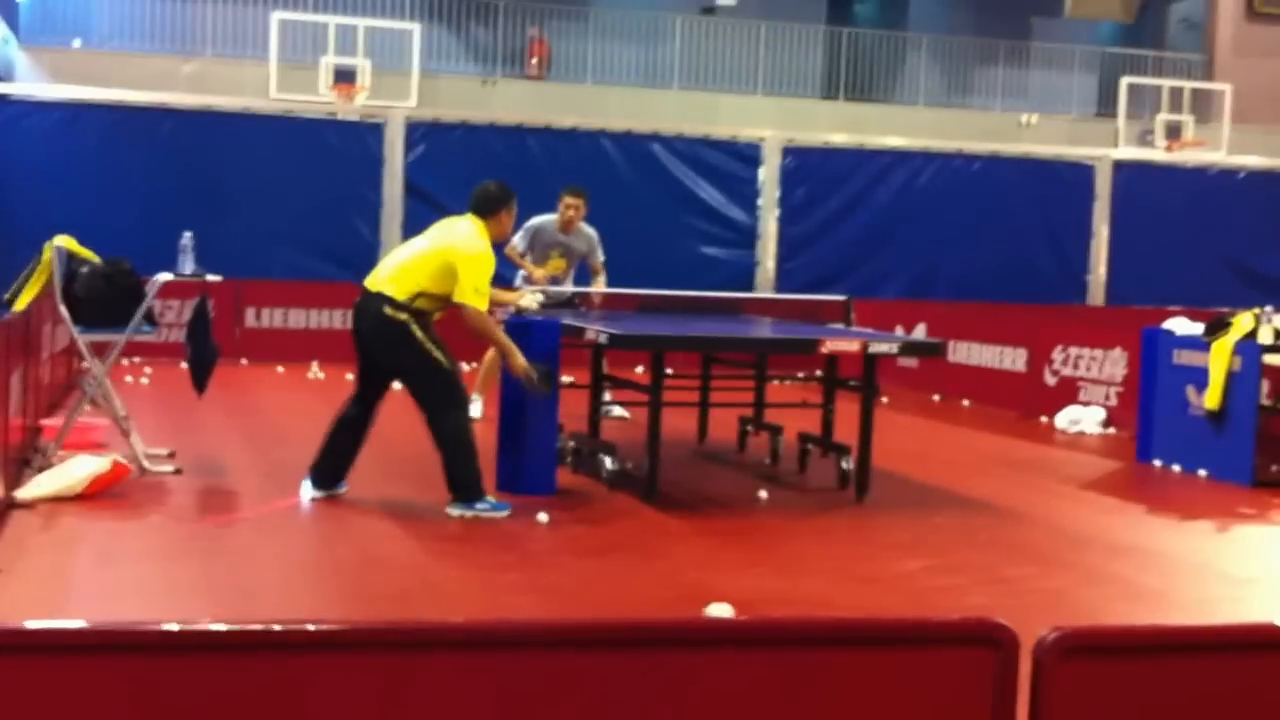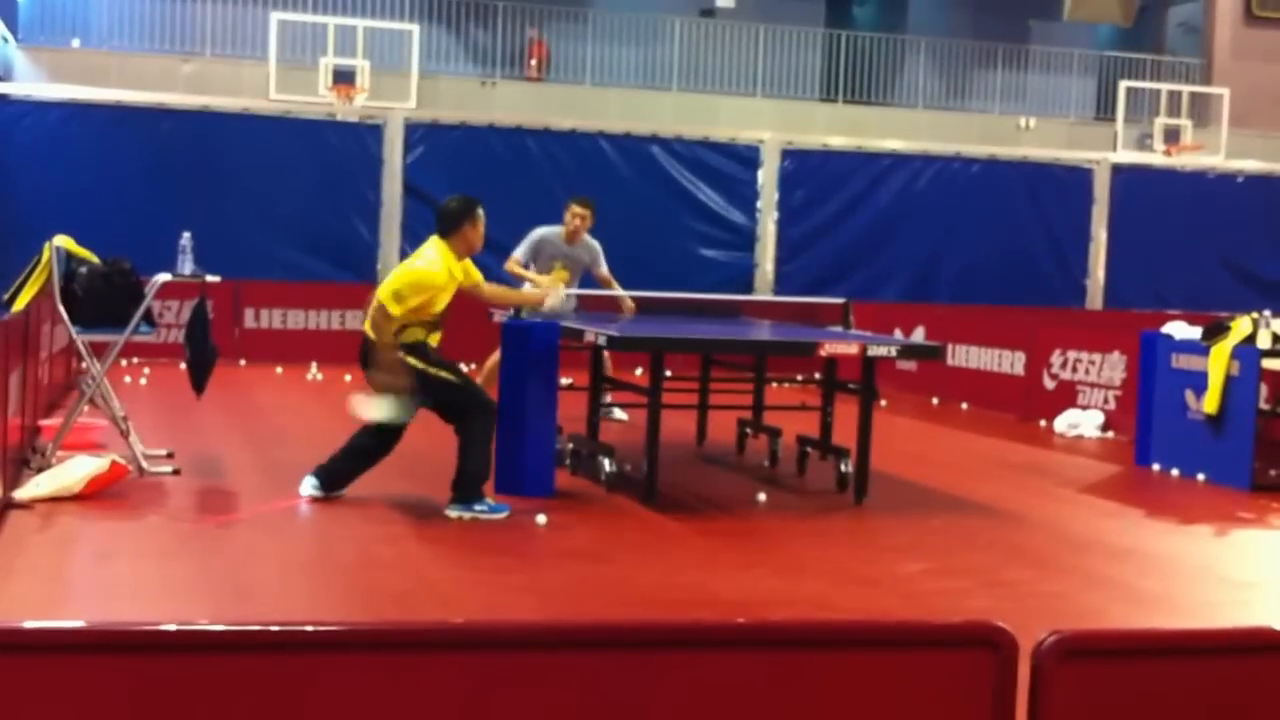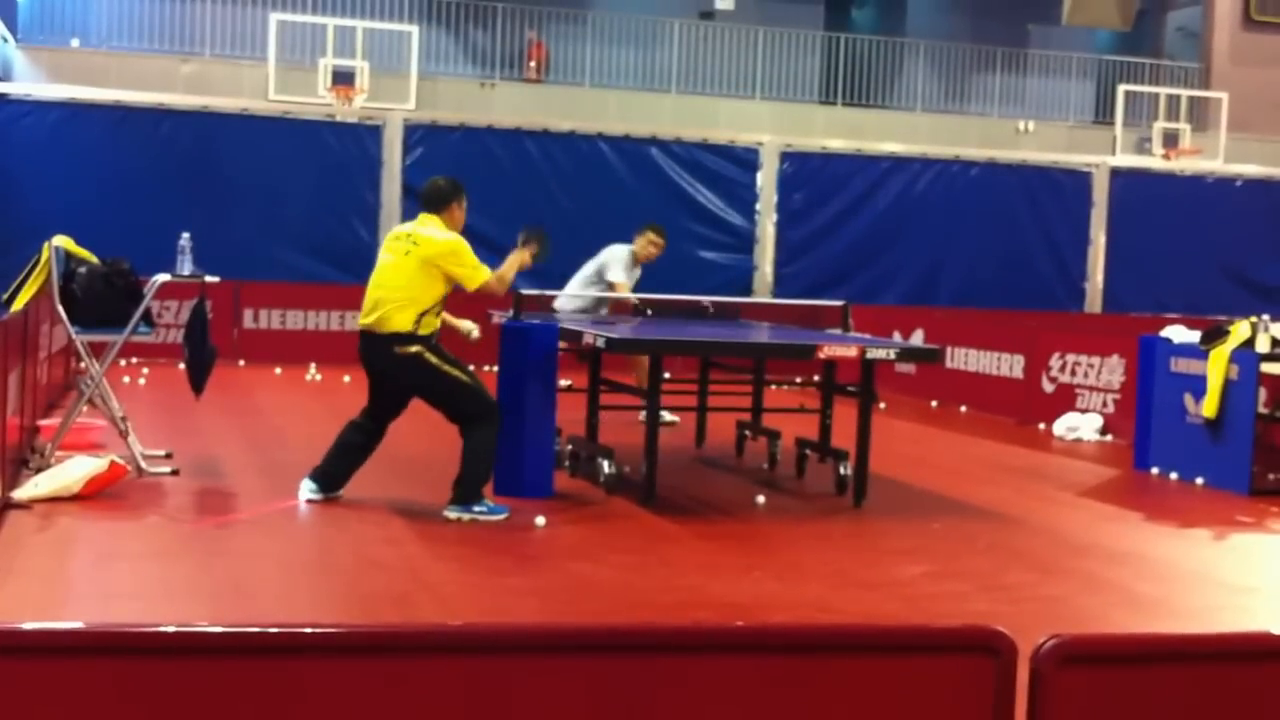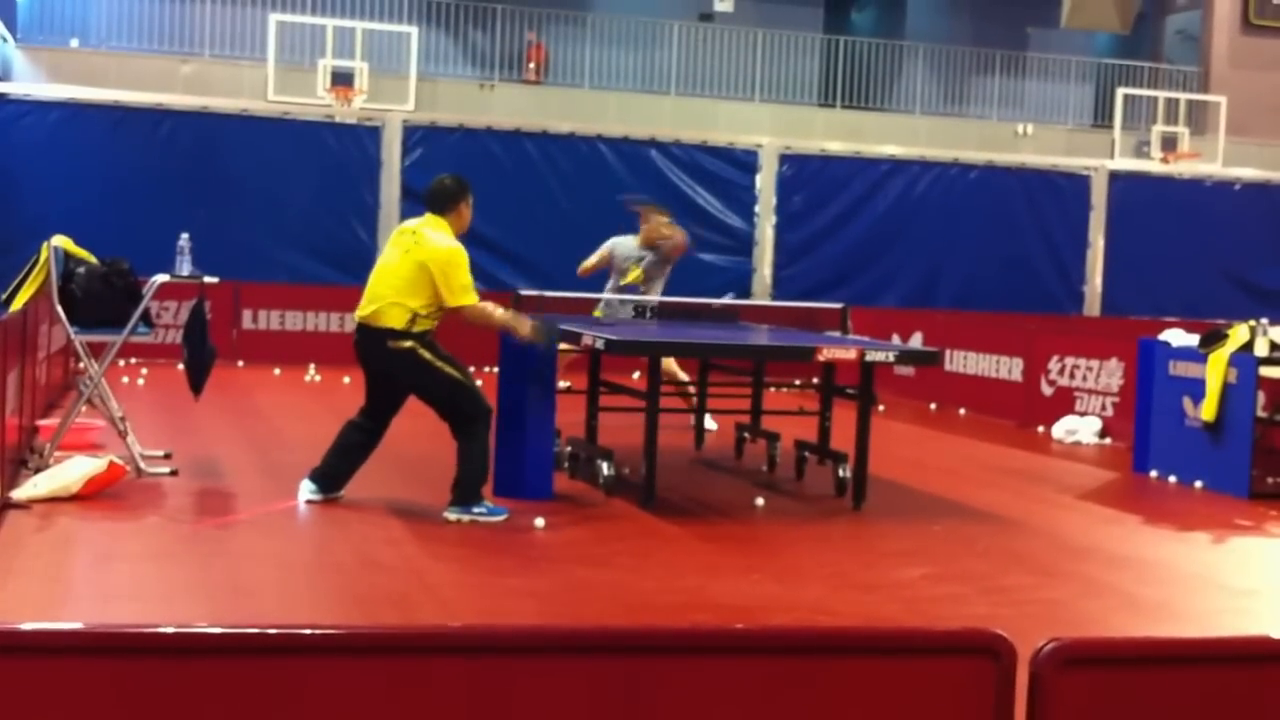
dt=0.4s
person 1, frame 1
left shoulder: (455, 226)
right shoulder: (476, 249)
right elbow: (473, 314)
left wrist: (508, 297)
right wrist: (510, 352)
left hip: (370, 309)
right hip: (395, 318)
left knee: (364, 401)
right knee: (448, 405)
left ankle: (322, 480)
right ankle: (468, 497)
person 1, frame 2
left shoulder: (451, 256)
right shoulder: (428, 271)
left elbow: (483, 291)
right elbow: (380, 315)
left wrist: (532, 297)
right wrist: (388, 370)
left hip: (401, 348)
right hip: (395, 354)
left knee: (388, 425)
right knee: (479, 410)
left ankle: (324, 480)
right ankle: (467, 499)
person 1, frame 3
left shoulder: (399, 235)
right shoulder: (448, 243)
right elbow: (496, 285)
left wrist: (451, 321)
right wrist: (516, 260)
left hip: (374, 343)
right hip: (407, 349)
left knee: (376, 416)
right knee: (483, 413)
left ankle: (321, 483)
right ankle: (467, 501)
person 1, frame 4
left shoulder: (409, 230)
right shoulder: (447, 248)
right elbow: (469, 312)
left wrist: (484, 306)
right wrist: (512, 322)
left hip: (372, 336)
right hip: (400, 342)
left knee: (375, 414)
right knee: (474, 413)
left ankle: (321, 483)
right ankle: (467, 503)
person 2, frame 1
left shoulder: (589, 237)
right shoulder: (537, 226)
left elbow: (597, 271)
right elbow: (510, 251)
left wrist: (599, 283)
right wrist: (531, 269)
left hip: (562, 297)
left ankle: (605, 400)
right ankle: (476, 399)
person 2, frame 2
left shoulder: (591, 248)
right shoulder: (541, 237)
left elbow: (605, 279)
right elbow: (511, 265)
left wrist: (622, 296)
right wrist: (536, 279)
left hip: (566, 310)
left ankle: (606, 403)
person 2, frame 3
left shoulder: (637, 265)
right shoulder: (620, 256)
right elbow: (624, 296)
left hip: (595, 317)
right hip: (570, 312)
left knee: (639, 352)
person 2, frame 4
left shoulder: (666, 252)
right shoulder: (618, 244)
left elbow: (682, 244)
right elbow: (583, 272)
left wrist: (671, 234)
right wrist: (600, 259)
left hip: (642, 322)
right hip: (608, 316)
left knee: (668, 368)
right knee: (563, 352)
